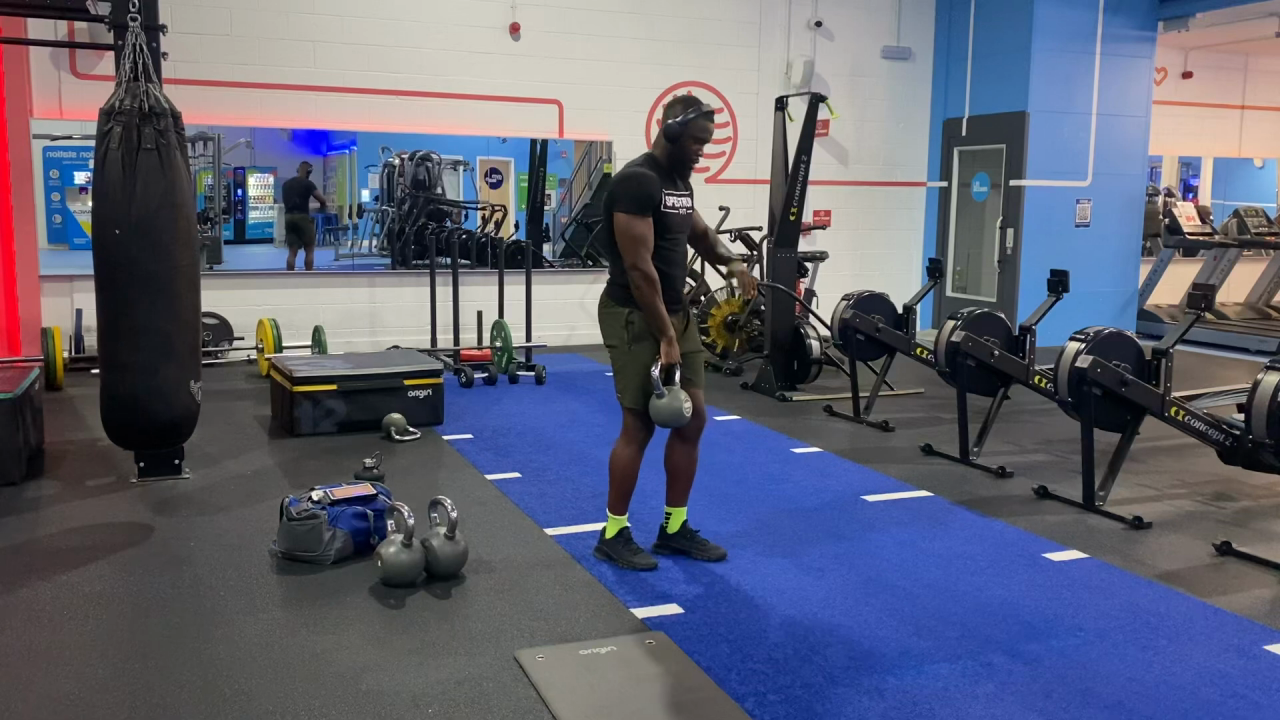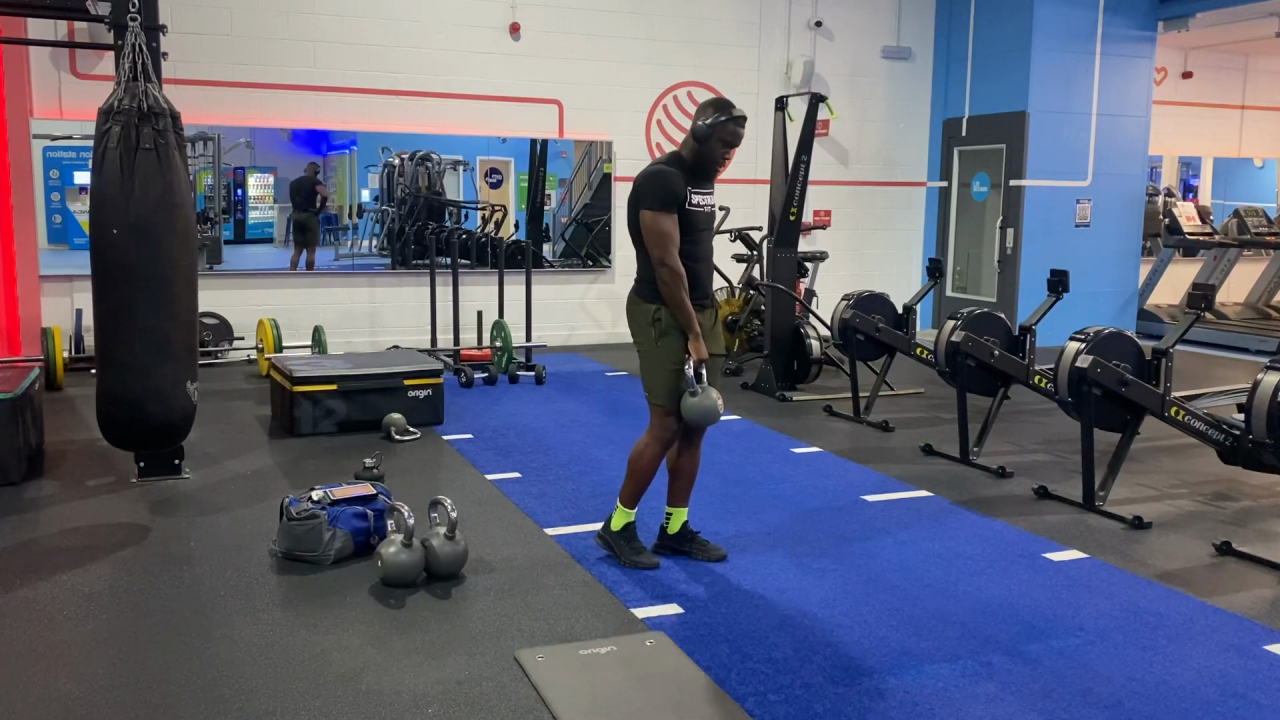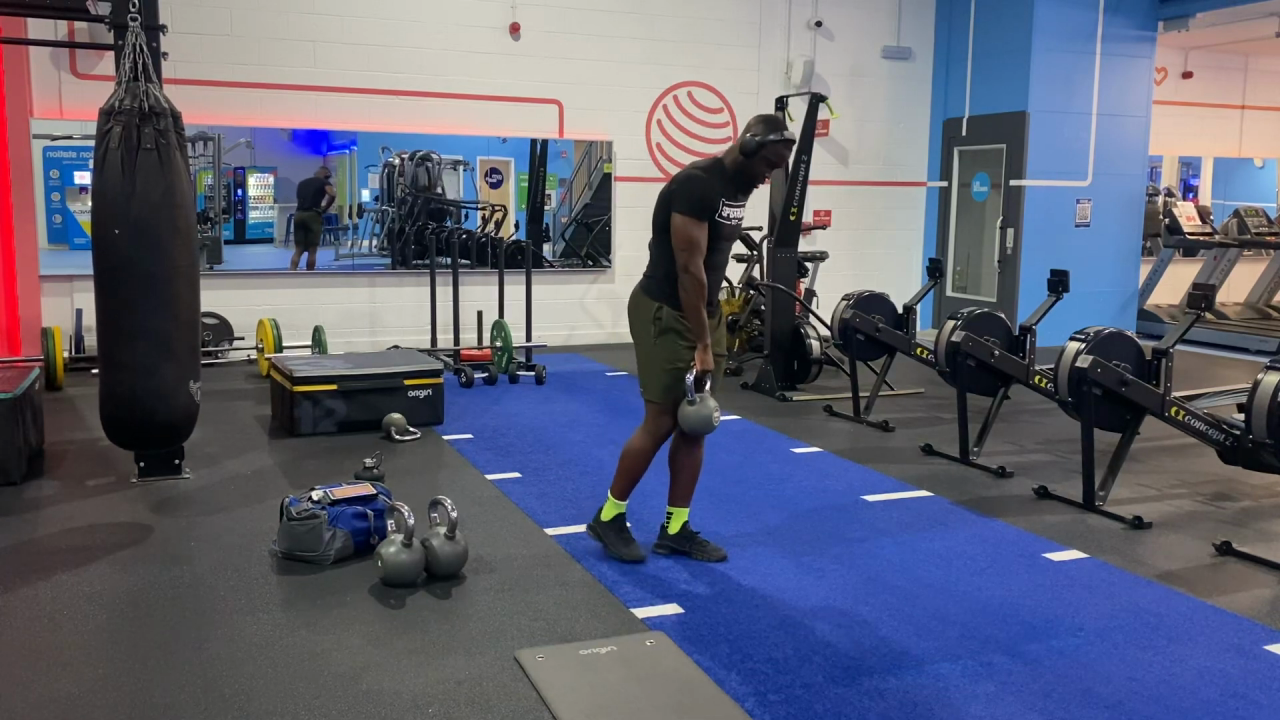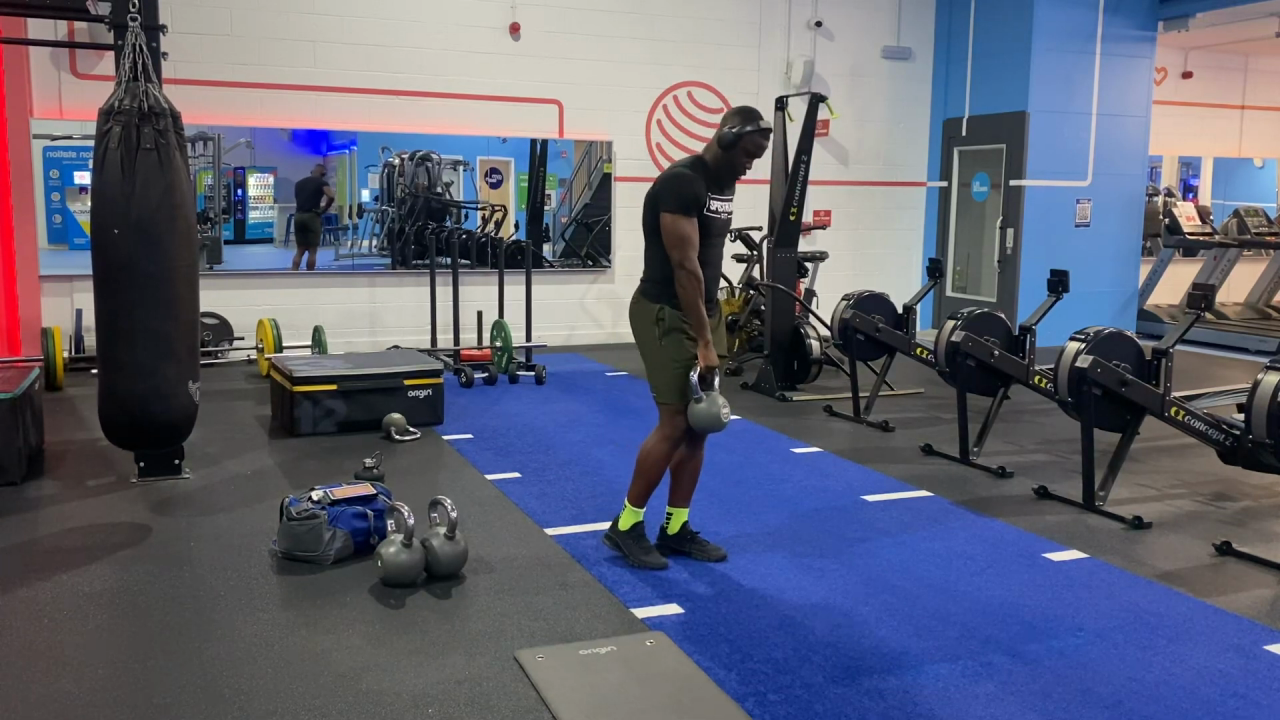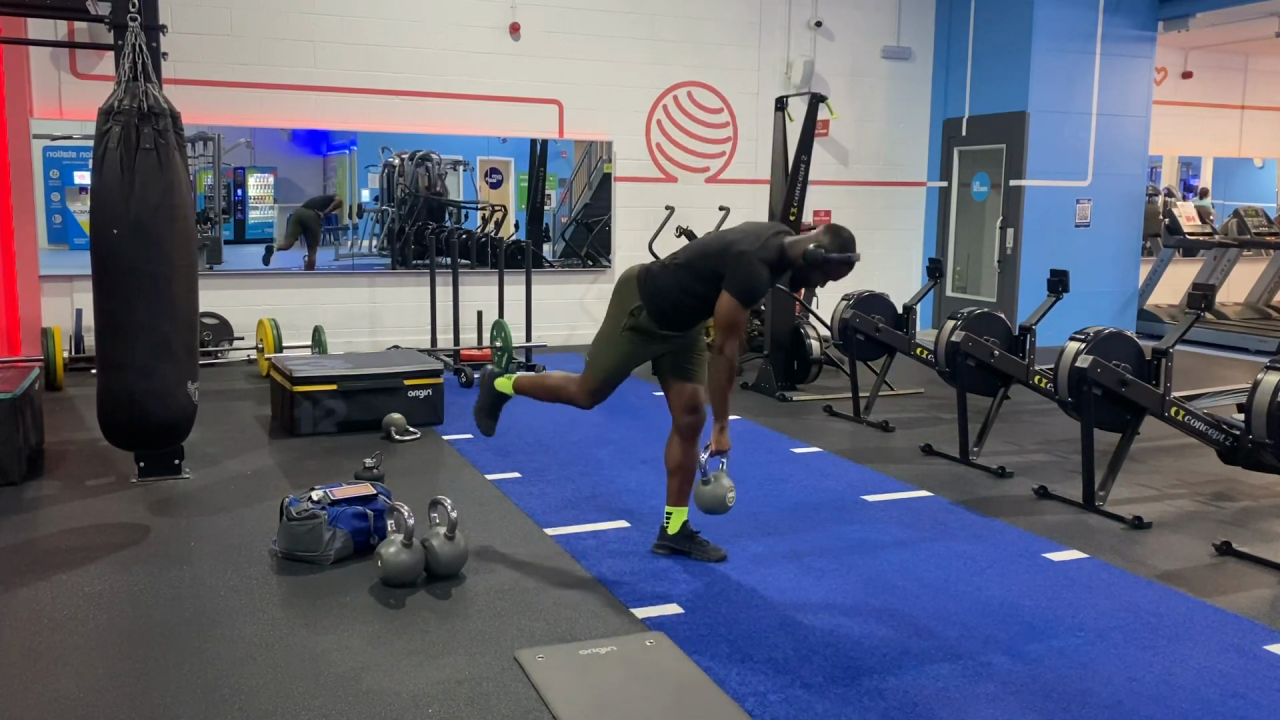
dt=1s
person 1, frame 1
left shoulder: (679, 180)
right shoulder: (635, 182)
left elbow: (697, 231)
right elbow: (637, 268)
left wrist: (731, 262)
right wrist: (665, 337)
left hip: (677, 311)
right hip: (635, 317)
left knee: (692, 419)
right knee: (638, 426)
left ankle: (674, 528)
right ankle: (614, 533)
person 1, frame 2
left shoulder: (704, 179)
right shoulder: (661, 180)
right elbow: (665, 264)
right wrist: (692, 335)
left hip: (702, 310)
right hip: (663, 315)
left knee: (695, 425)
right knee: (666, 425)
left ankle: (675, 529)
right ankle: (618, 526)
person 1, frame 3
left shoulder: (739, 189)
right shoulder: (697, 184)
right elbow: (689, 270)
left wrist: (709, 335)
right wrist: (702, 346)
left hip: (703, 309)
right hip: (663, 311)
right knee: (661, 420)
left ankle: (675, 528)
right ankle: (609, 518)
person 1, frame 4
left shoulder: (725, 184)
right shoulder: (681, 182)
right elbow: (685, 267)
left wrist: (711, 331)
right wrist: (704, 342)
left hip: (702, 312)
right hip: (665, 314)
left knee: (698, 425)
right knee: (675, 423)
left ankle: (675, 529)
right ankle: (626, 527)
person 1, frame 5
left shoulder: (784, 242)
right shoulder: (754, 268)
right elbow: (725, 351)
right wrist: (722, 427)
left hip: (679, 318)
right hip: (642, 308)
left knee: (690, 416)
right knee: (586, 394)
left ankle: (673, 530)
right ankle: (501, 387)
